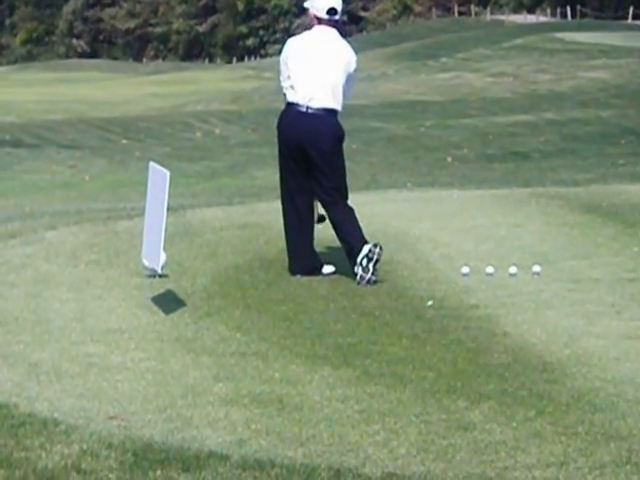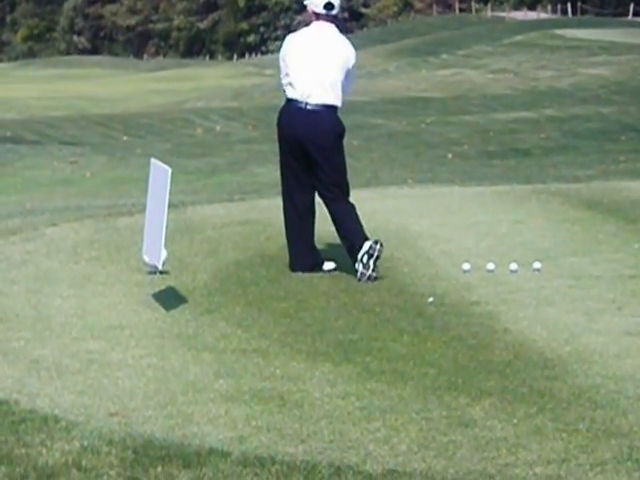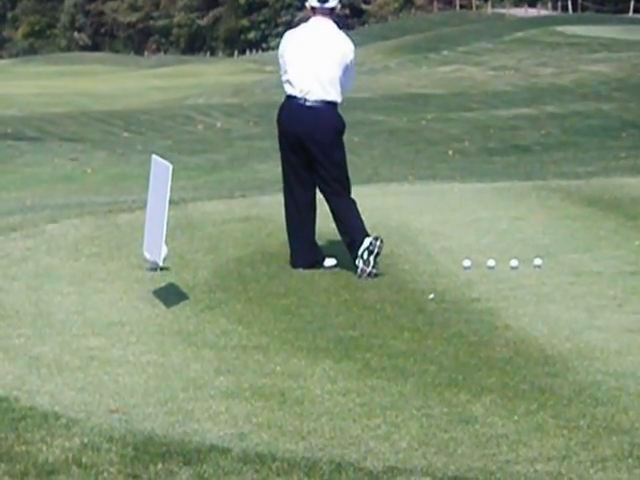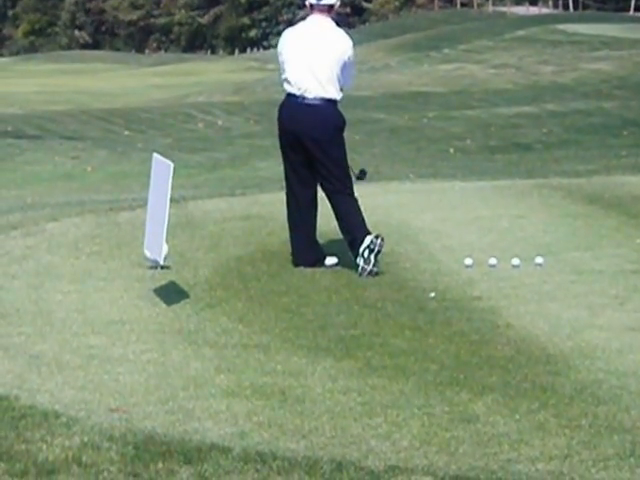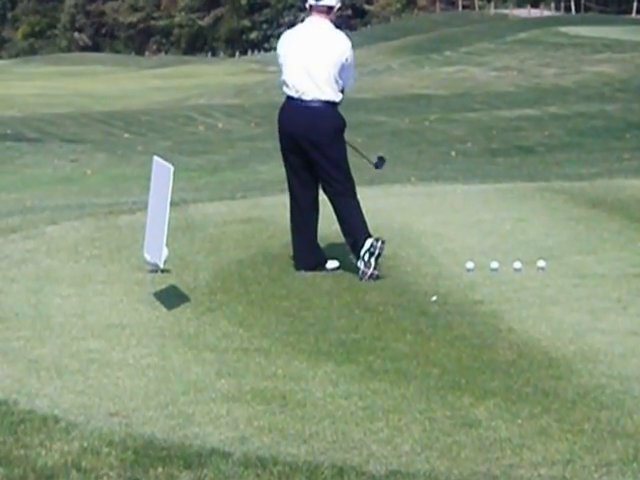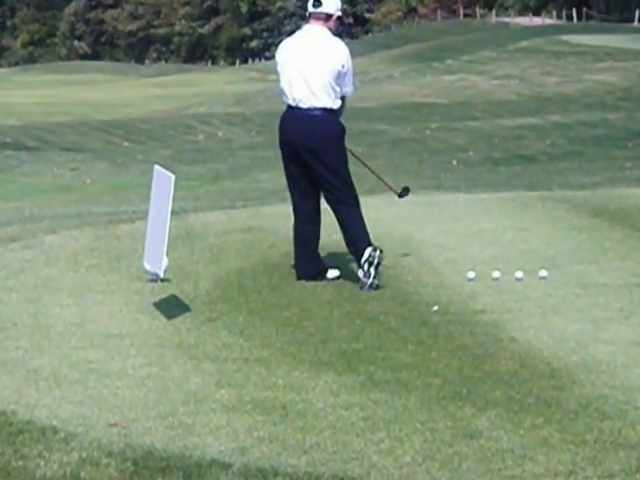
dt=0.2s
person 1, frame 1
left shoulder: (294, 44)
right shoulder: (346, 52)
left elbow: (285, 85)
right elbow: (344, 94)
left hip: (292, 120)
right hip: (324, 125)
left knee: (295, 194)
right knee: (333, 195)
left ankle: (303, 261)
right ankle: (360, 250)
person 1, frame 2
left shoulder: (292, 41)
right shoulder: (345, 47)
left elbow: (285, 81)
right elbow: (344, 90)
left hip: (292, 117)
right hip: (324, 121)
left knee: (296, 190)
right knee: (334, 191)
left ankle: (303, 258)
right ankle: (361, 246)
person 1, frame 3
left shoulder: (290, 37)
right shoulder: (343, 43)
left elbow: (285, 78)
right elbow: (344, 86)
left hip: (292, 113)
right hip: (323, 118)
left knee: (297, 187)
right knee: (336, 188)
left ankle: (304, 254)
right ankle: (361, 243)
person 1, frame 4
left shoulder: (289, 36)
right shoulder: (341, 40)
left elbow: (286, 75)
right elbow: (344, 83)
left hip: (291, 111)
right hip: (323, 115)
left knee: (299, 185)
right knee: (338, 185)
left ankle: (306, 253)
right ankle: (362, 241)
person 1, frame 5
left shoulder: (287, 38)
right shoulder: (340, 41)
left elbow: (287, 78)
right elbow: (344, 86)
left hip: (291, 114)
right hip: (323, 118)
left knee: (300, 189)
right knee: (340, 187)
left ankle: (308, 256)
right ankle: (363, 244)
person 1, frame 6
left shoulder: (286, 46)
right shoulder: (337, 48)
left elbow: (288, 88)
right elbow: (344, 95)
left hip: (291, 123)
right hip: (322, 126)
left knee: (303, 198)
right knee: (342, 195)
left ankle: (308, 266)
right ankle: (364, 253)
